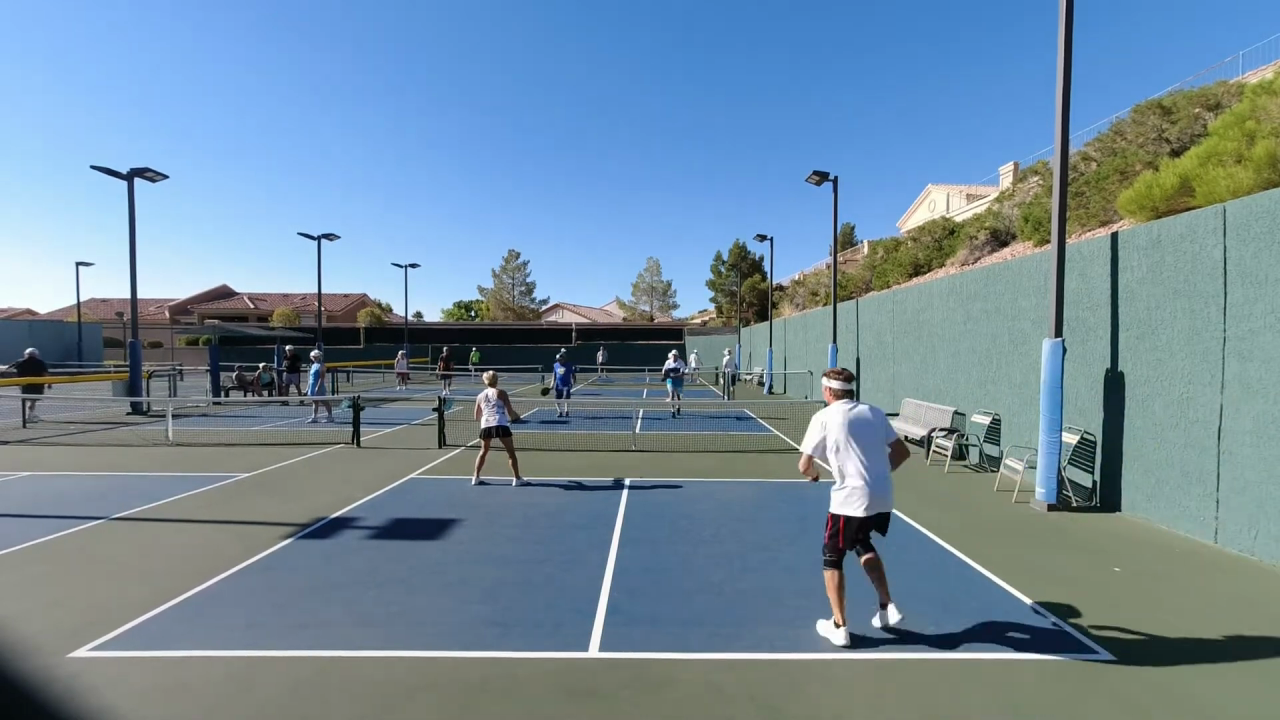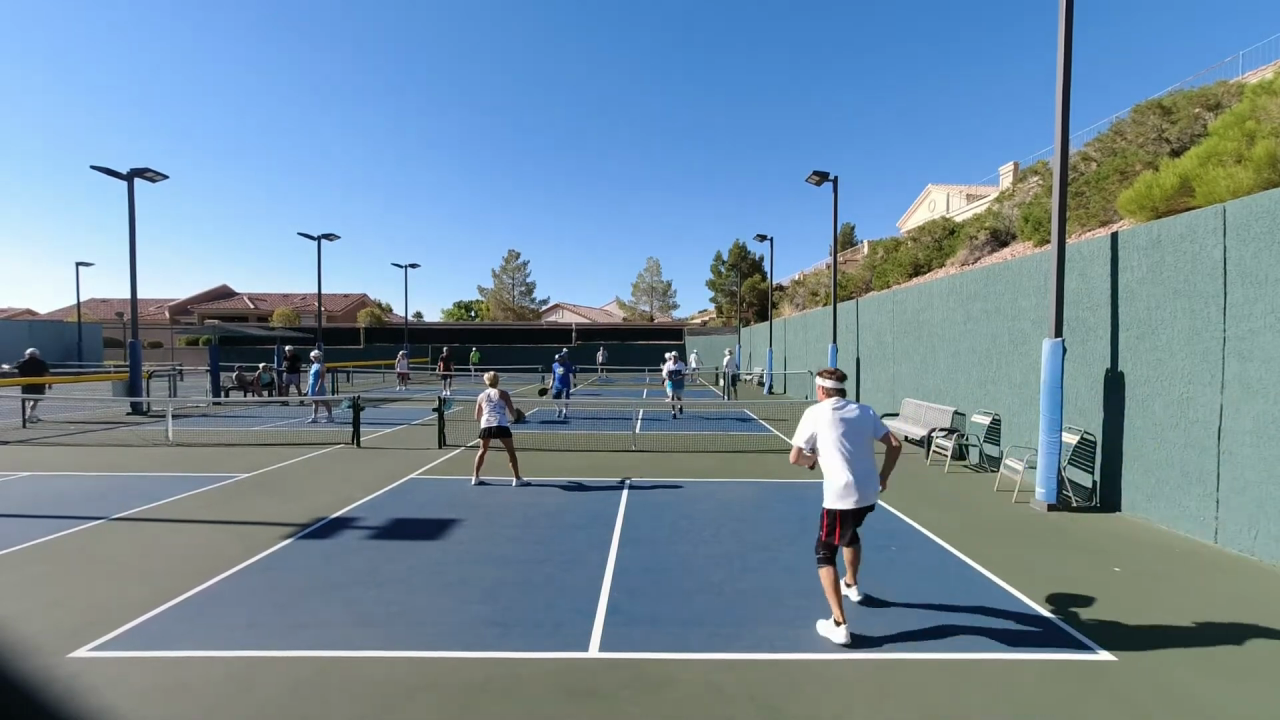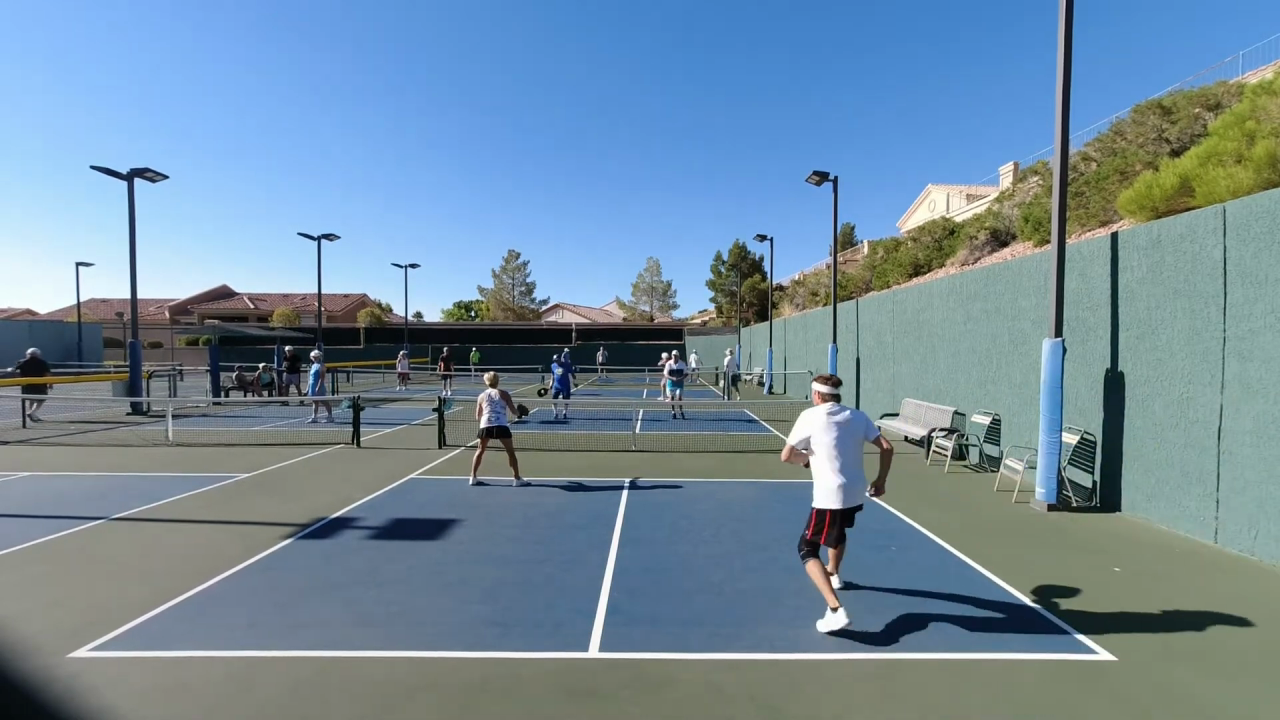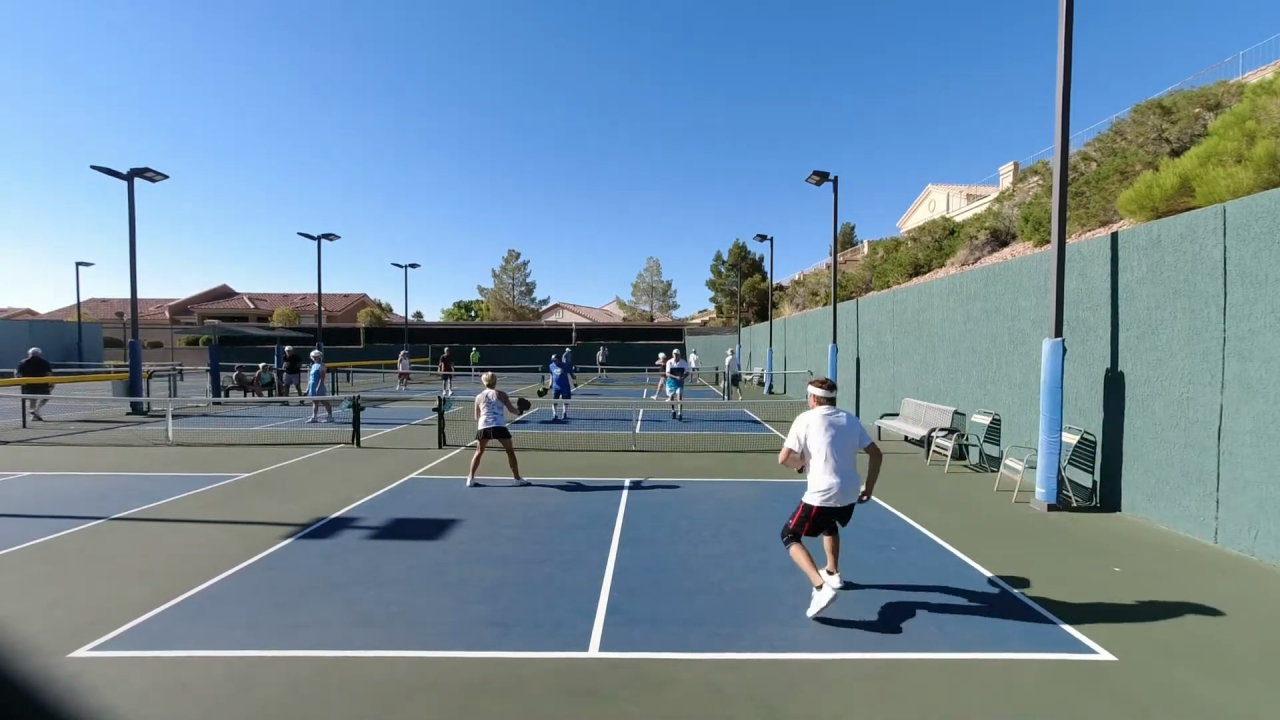
dt=0.1s
person 1, frame 1
left shoulder: (824, 418)
right shoulder: (874, 413)
left elbow: (804, 466)
right elbow: (902, 451)
left wrist: (812, 472)
left hip: (850, 499)
right hip: (882, 500)
left knee: (832, 557)
right knee: (864, 547)
left ankle: (839, 626)
right ankle: (887, 605)
person 1, frame 2
left shoulder: (814, 414)
right shoulder: (865, 411)
left elbow: (794, 457)
right elbow: (894, 445)
left wrist: (812, 458)
right wrist: (883, 476)
left hip: (840, 493)
right hip: (868, 491)
left knee: (825, 555)
right knee: (848, 535)
left ankle: (838, 624)
right ankle: (851, 585)
person 1, frame 3
left shoulder: (809, 417)
right shoulder: (857, 416)
left elbow: (787, 455)
right elbow: (886, 448)
left wrist: (805, 455)
right wrist: (880, 480)
left hip: (829, 497)
right hip: (854, 494)
left knee: (808, 552)
right knee: (835, 531)
left ankle: (836, 610)
right ankle: (833, 575)
person 1, frame 4
left shoulder: (806, 419)
right shoulder: (851, 420)
left elbow: (783, 459)
right elbow: (876, 454)
left wrist: (799, 463)
right wrist: (870, 484)
left hip: (822, 493)
right hip: (850, 493)
left knee: (790, 536)
right knee: (828, 525)
left ankle: (820, 586)
right ankle: (832, 573)
